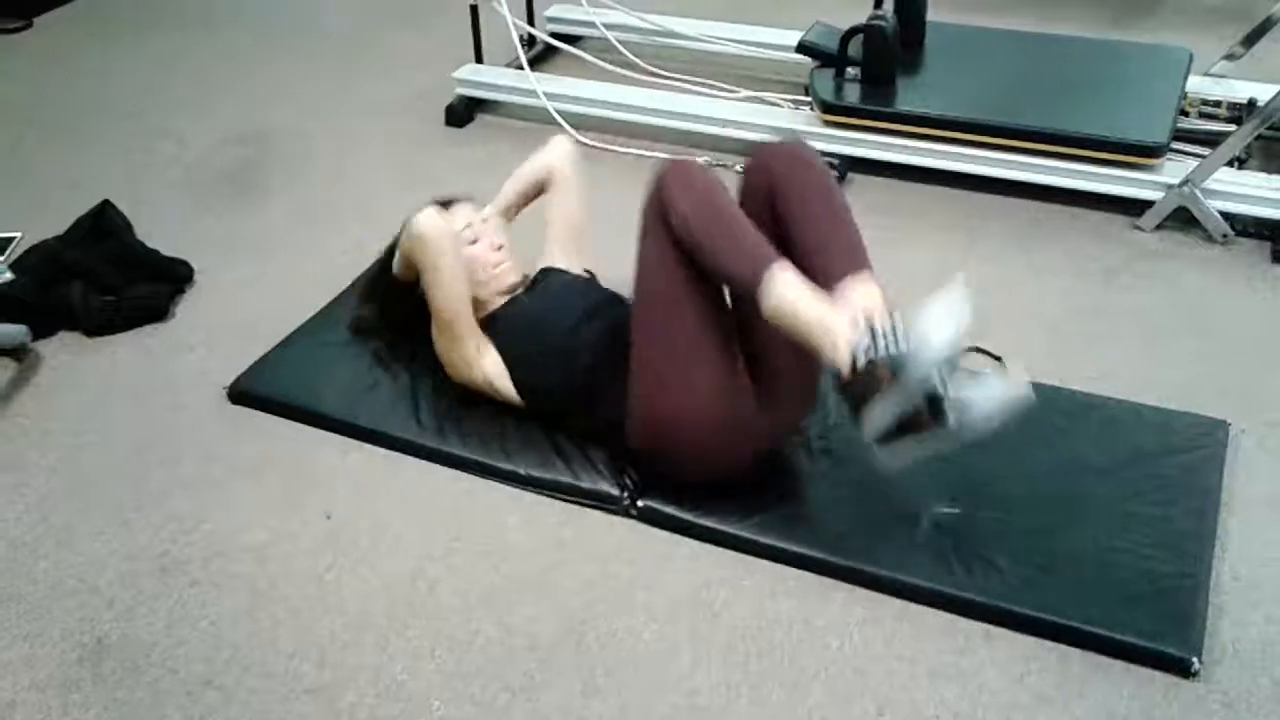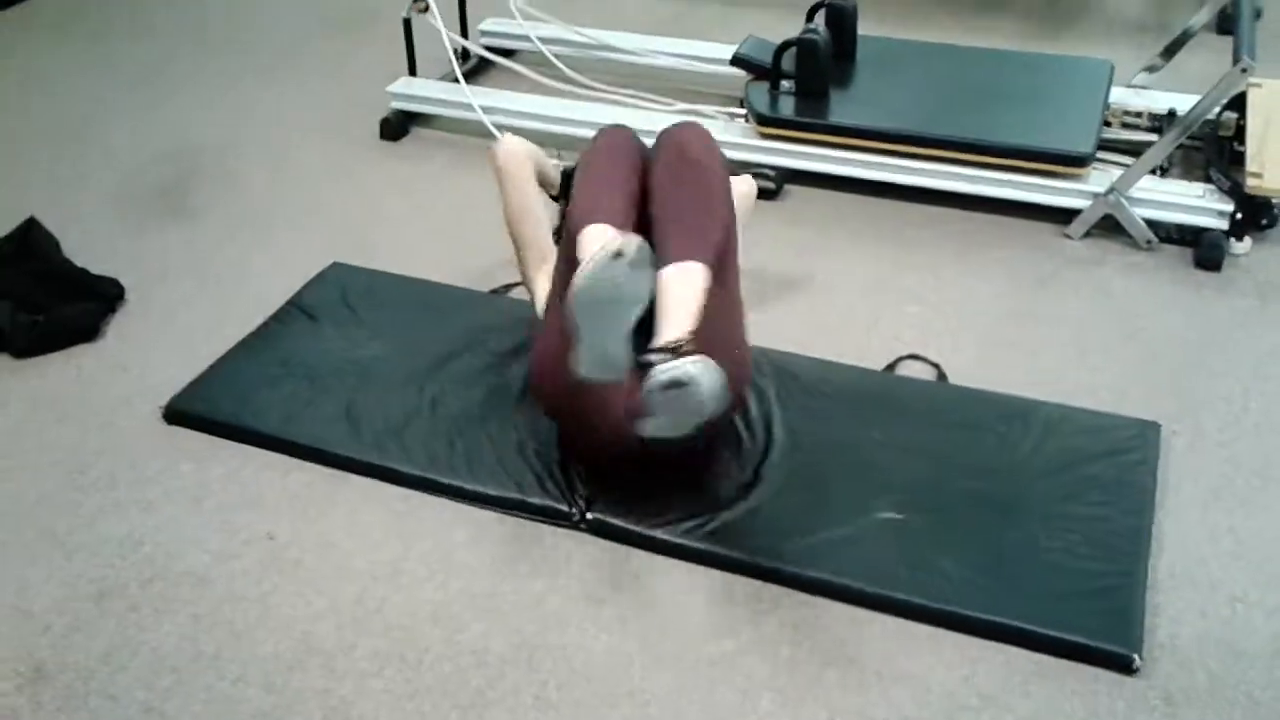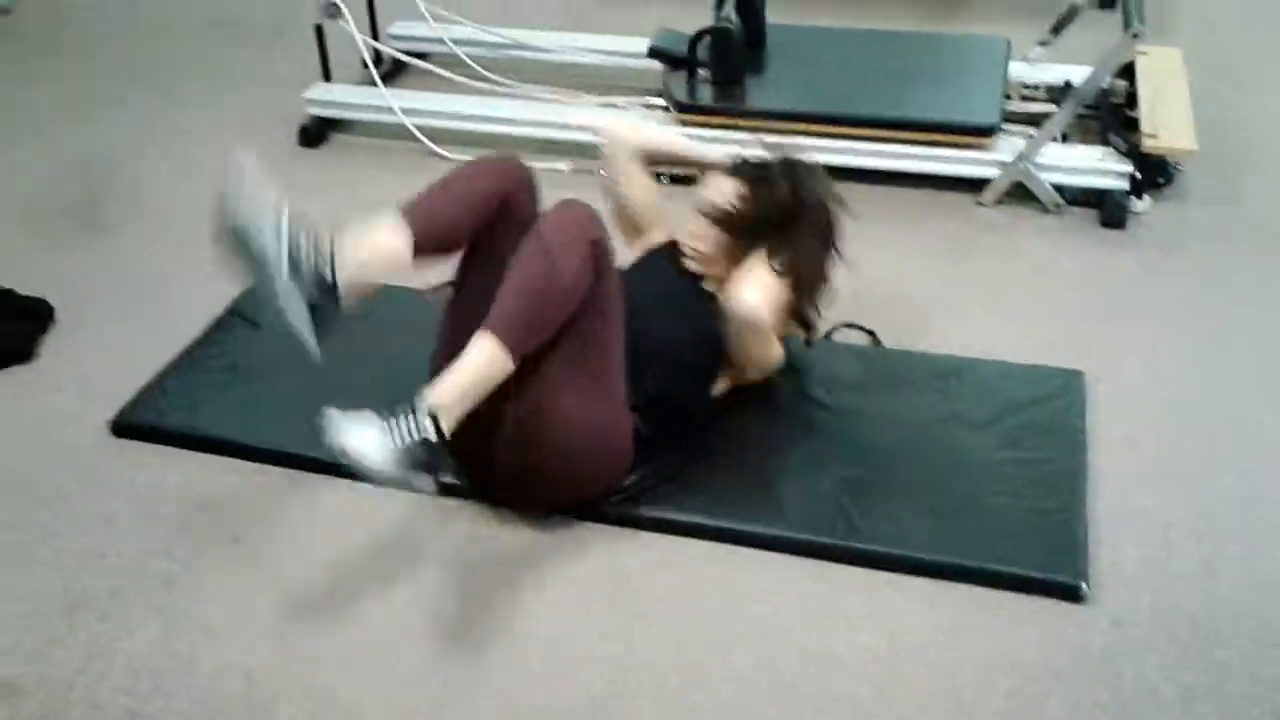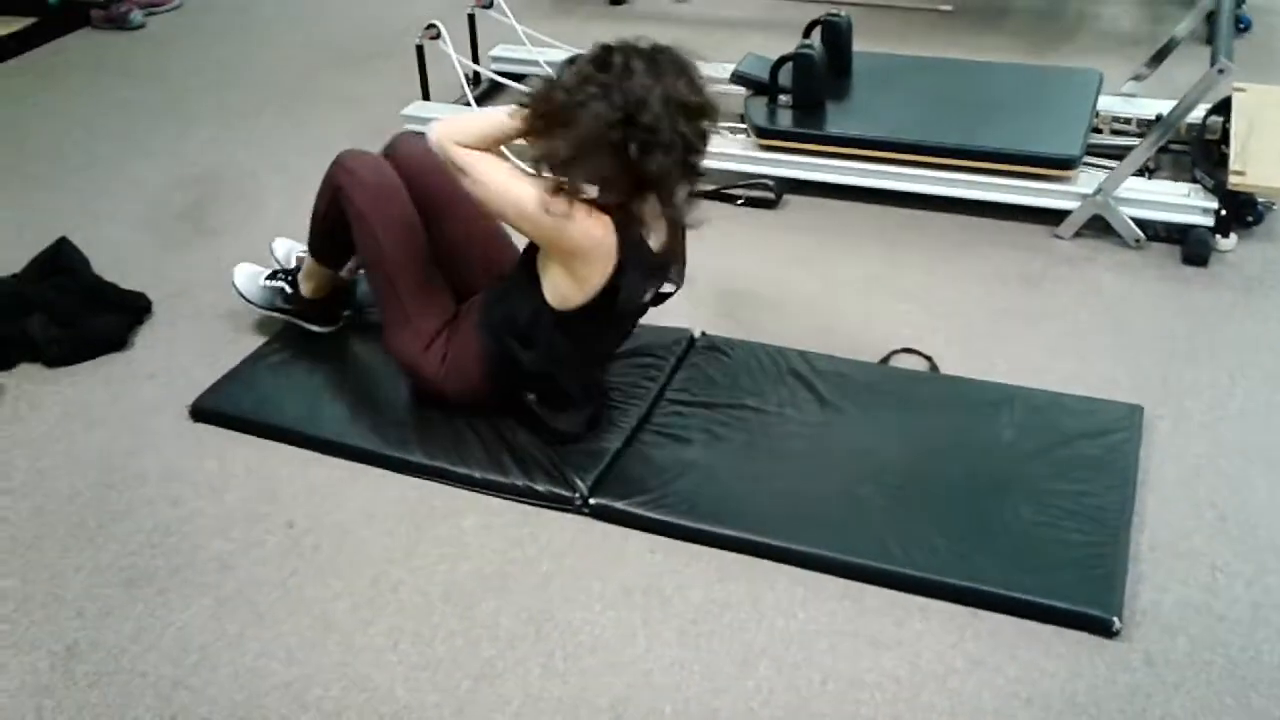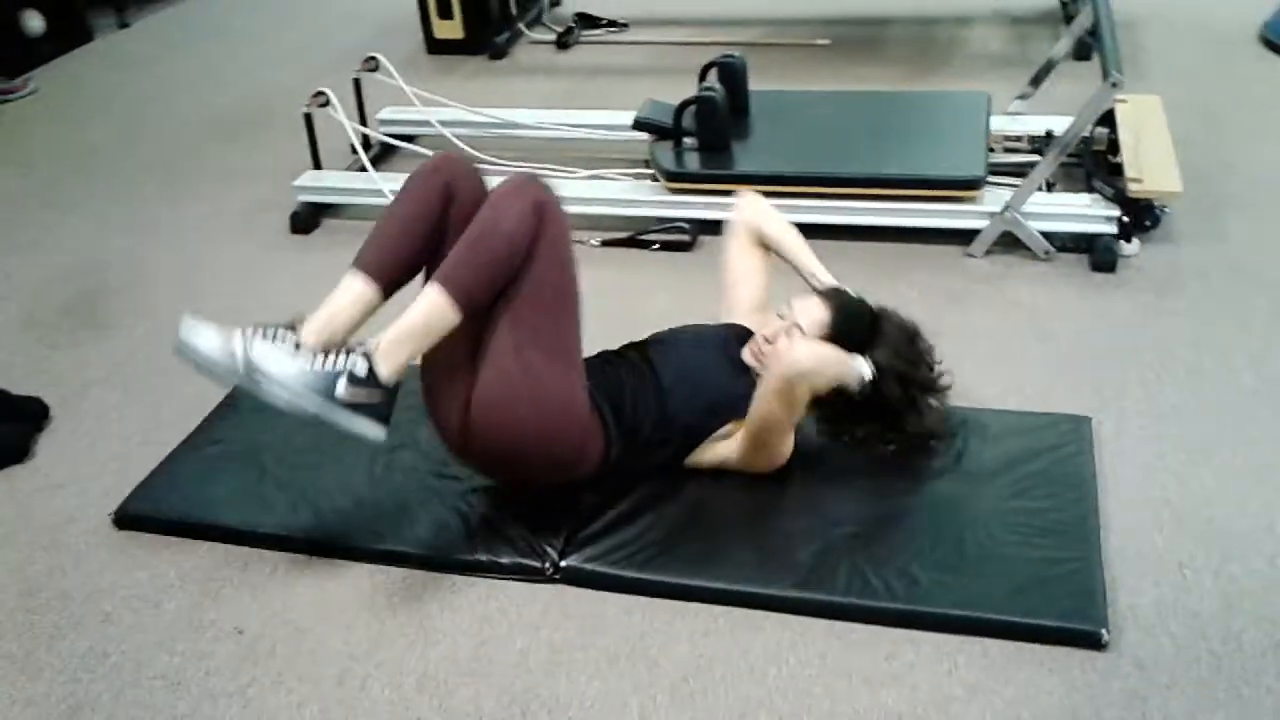
dt=1s
person 1, frame 1
left shoulder: (556, 278)
right shoulder: (475, 354)
left elbow: (562, 153)
right elbow: (429, 230)
left wrist: (491, 213)
right wrist: (417, 244)
left hip: (762, 394)
right hip: (690, 423)
left knee: (783, 164)
right knee: (681, 182)
right ankle: (859, 358)
person 1, frame 2
right shoulder: (552, 268)
left elbow: (743, 186)
right elbow: (511, 152)
left hip: (678, 394)
right hip: (593, 400)
left knee: (685, 142)
right knee: (615, 147)
left ankle: (673, 359)
right ankle: (601, 314)
person 1, frame 3
left shoulder: (754, 345)
right shoulder: (661, 237)
left elbow: (754, 303)
right elbow: (620, 139)
left wrist: (771, 252)
right wrist: (725, 164)
left hip: (564, 451)
right hip: (480, 406)
left knee: (574, 225)
right knee: (505, 178)
left ankle: (426, 430)
right ankle: (326, 274)
person 1, frame 4
left shoulder: (584, 233)
right shoulder: (657, 209)
left elbow: (448, 139)
left wrist: (536, 116)
left hip: (455, 359)
right hip: (502, 309)
left knee: (356, 171)
right knee: (405, 153)
left ankle: (312, 296)
right ankle: (333, 266)
person 1, frame 5
left shoulder: (764, 441)
right shoulder: (746, 332)
left elbow: (794, 374)
right elbow: (750, 209)
left wrist: (852, 364)
right wrist: (829, 291)
left hip: (536, 431)
right hip: (474, 394)
left knee: (528, 197)
right knee: (451, 175)
left ankle: (369, 378)
right ankle: (305, 347)
